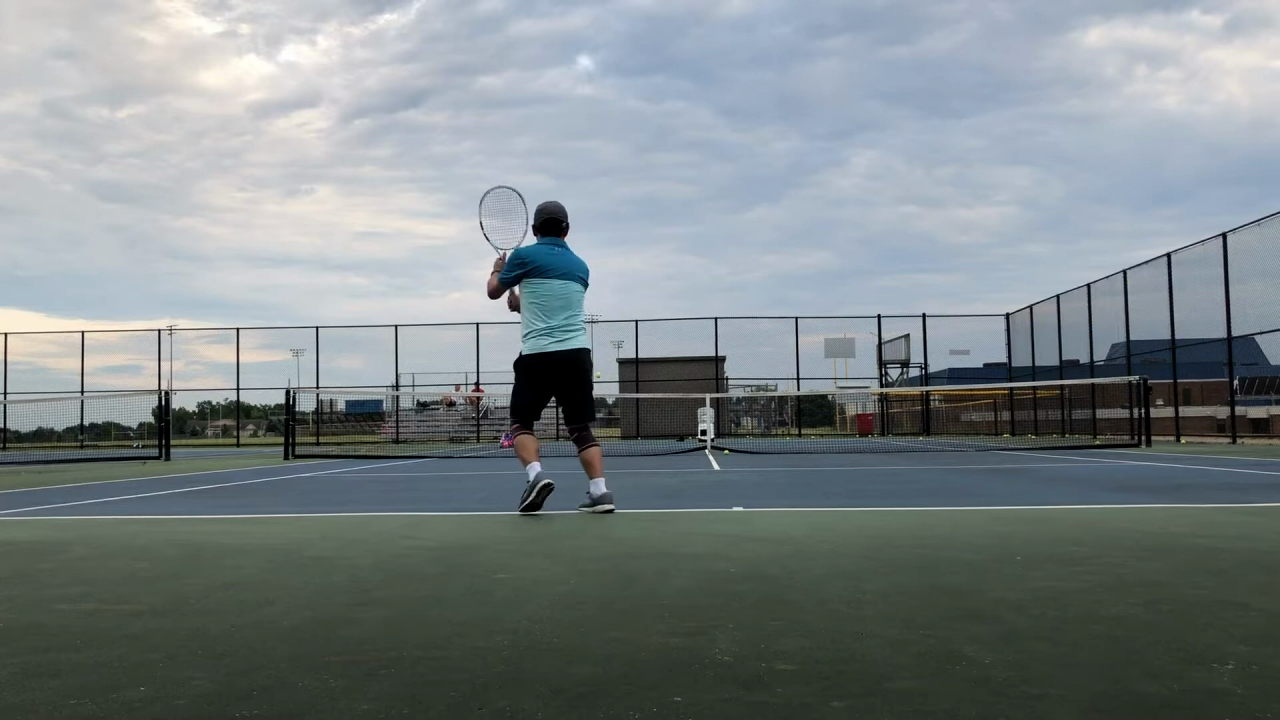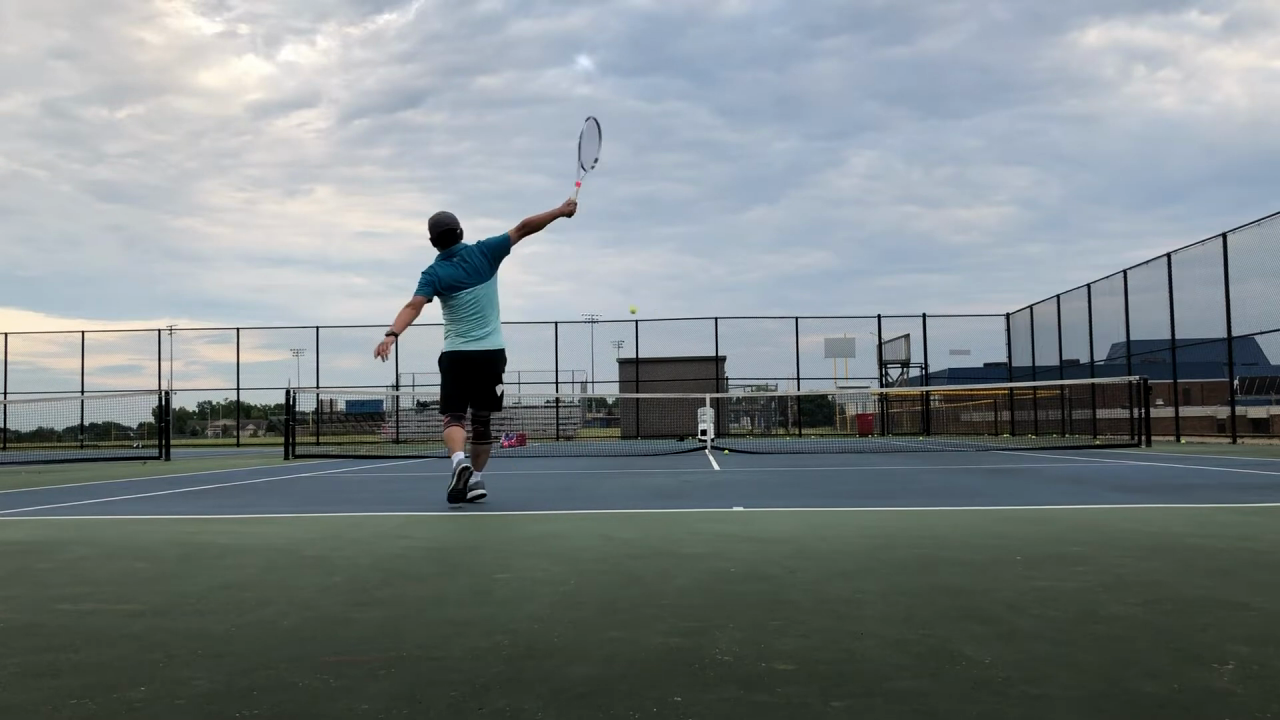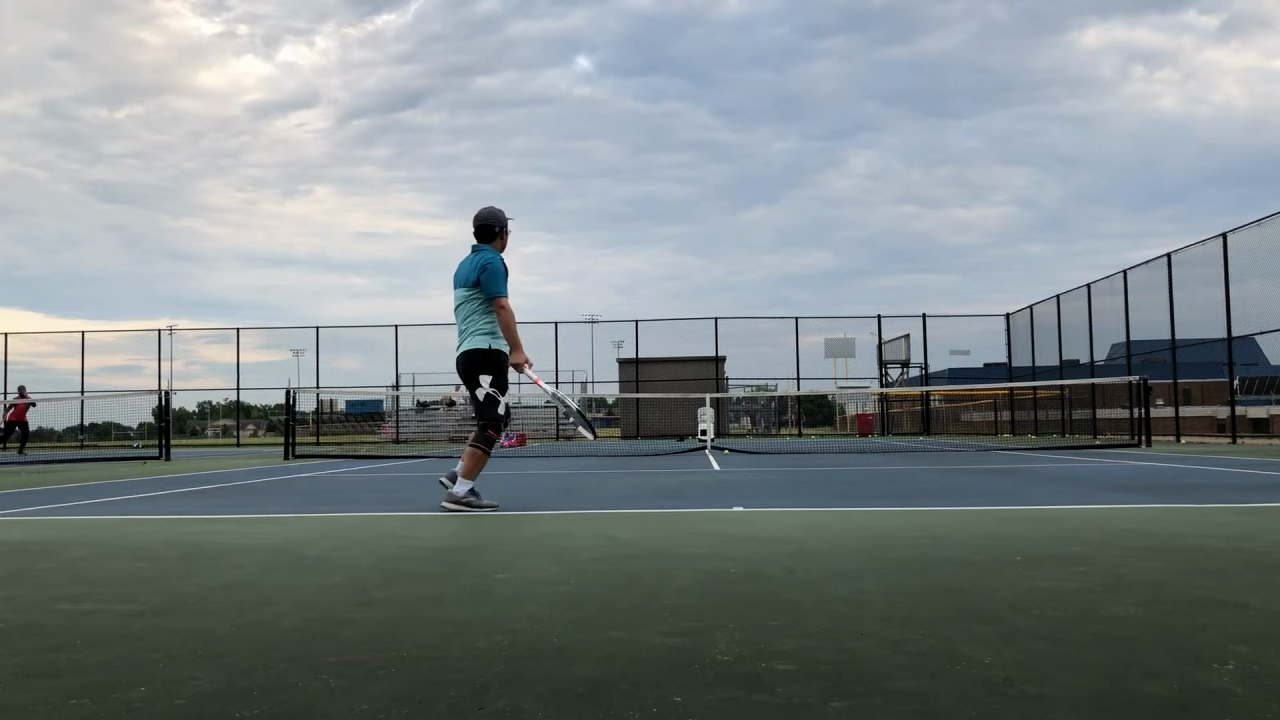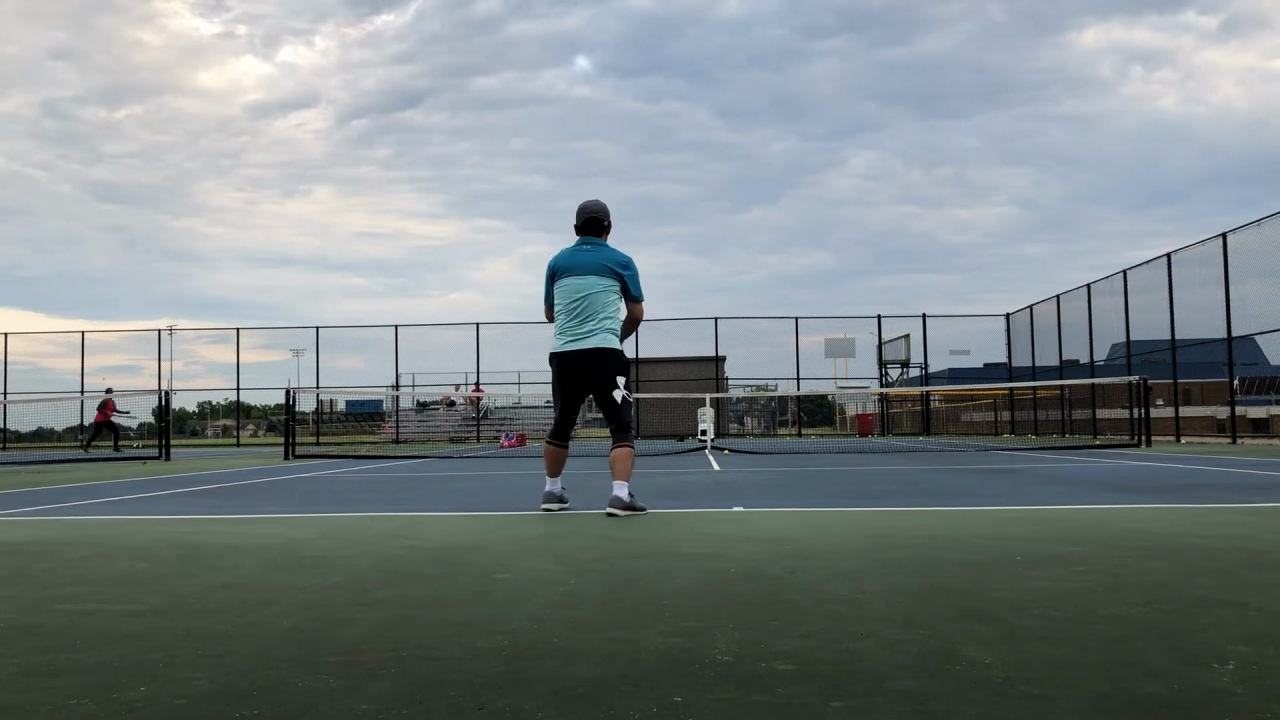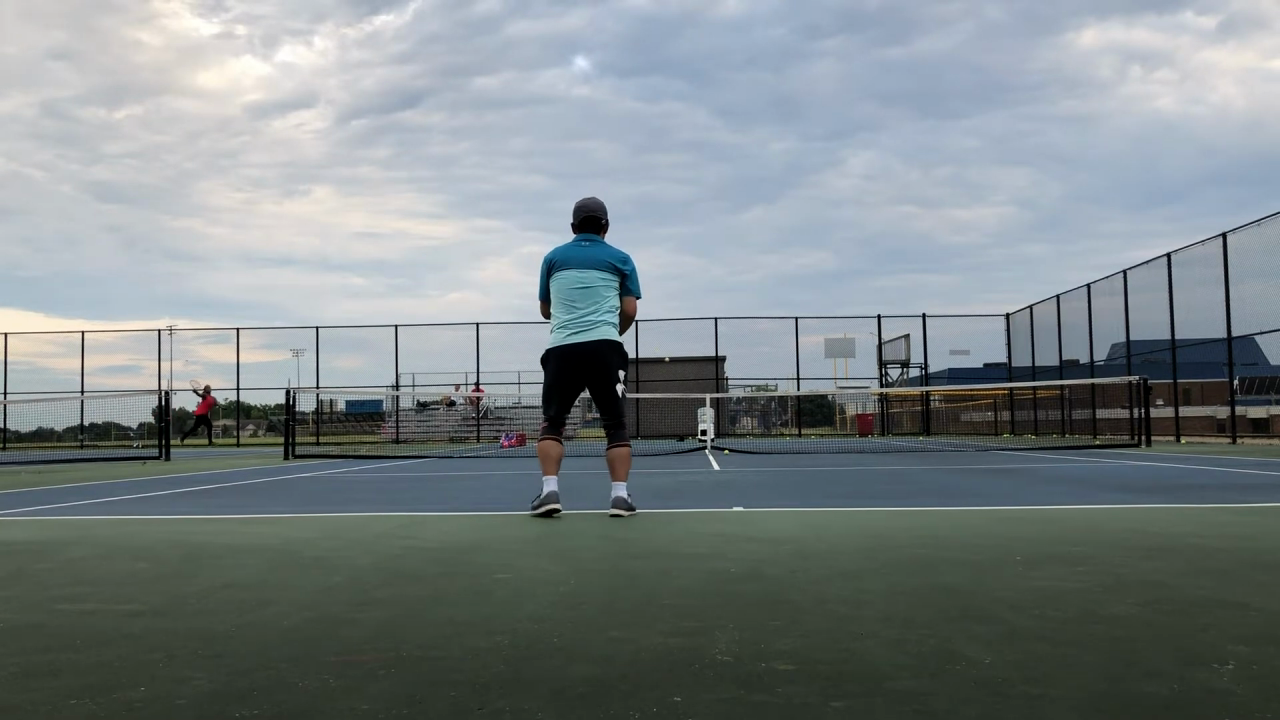
dt=1s
person 1, frame 1
left shoulder: (524, 256)
right shoulder: (580, 266)
left elbow: (493, 292)
left wrist: (497, 269)
left hip: (538, 356)
right hip: (577, 354)
left knee: (522, 423)
right knee: (580, 428)
left ankle: (536, 475)
right ankle: (600, 491)
person 1, frame 2
left shoulder: (434, 273)
right shoulder: (484, 252)
left elbow: (412, 308)
right elbow: (521, 229)
left wrist: (391, 335)
right wrist: (560, 211)
left hip: (457, 354)
right hip: (492, 351)
left knee: (454, 417)
right knee: (481, 419)
left ankle: (460, 463)
right ankle: (475, 480)
person 1, frame 3
left shoulder: (465, 264)
right shoulder: (492, 262)
right elbow: (501, 307)
right wrist: (516, 349)
left hip: (467, 355)
right hip: (486, 354)
left knee: (489, 422)
right knee: (491, 424)
left ankle: (457, 475)
right ankle: (460, 493)
person 1, frame 4
left shoulder: (557, 262)
right shoulder: (621, 261)
left elbow: (549, 314)
right elbow: (636, 314)
right wrist: (620, 336)
left hip: (563, 354)
right hip: (604, 353)
left knee: (562, 424)
right knee: (621, 427)
left ankle: (552, 491)
right ankle: (621, 495)
person 1, frame 5
left shoulder: (553, 257)
right shoulder: (620, 259)
left elbow: (545, 310)
right elbow: (629, 311)
left hip: (562, 349)
right hip: (605, 348)
left knee: (552, 423)
right knee: (615, 424)
left ankle: (550, 491)
right ankle: (620, 496)
